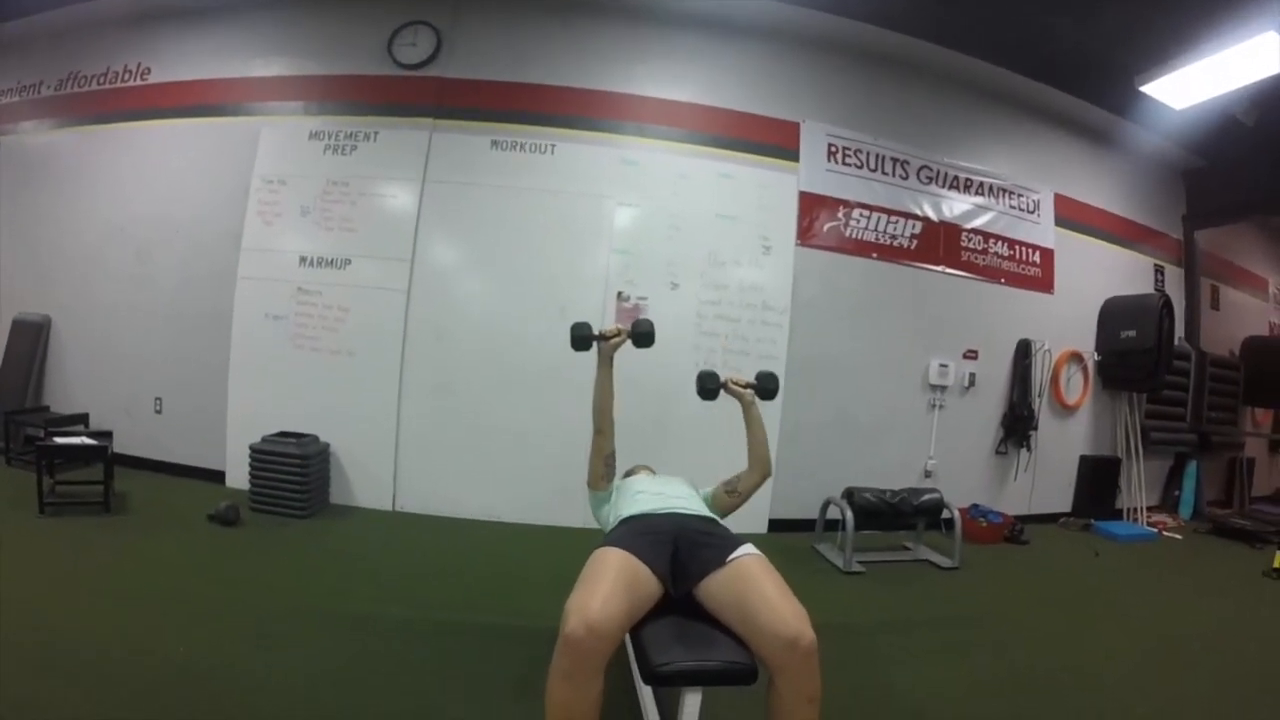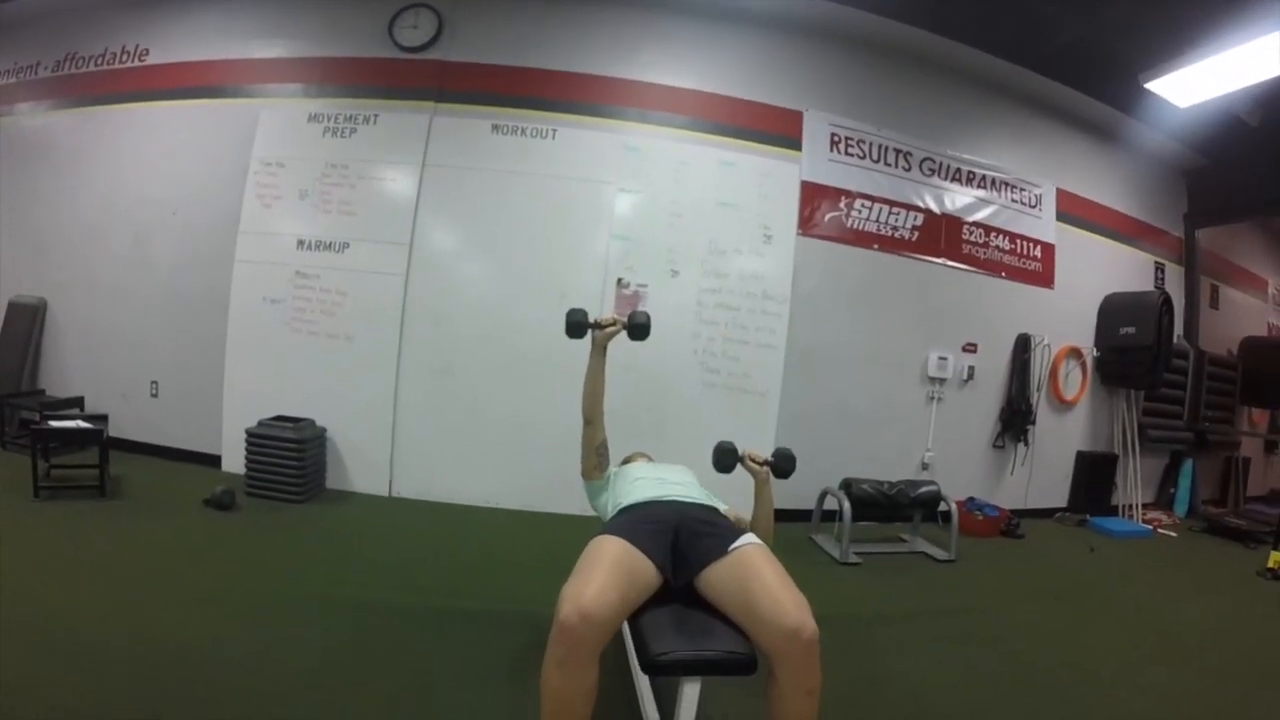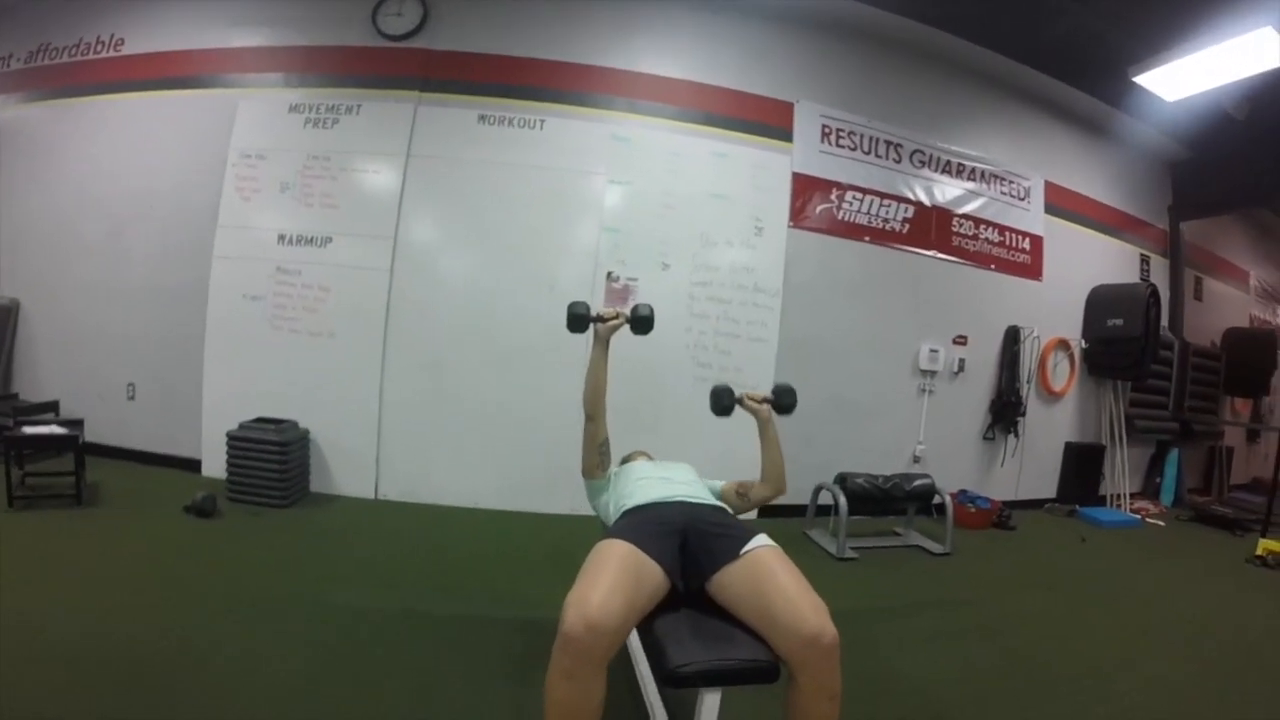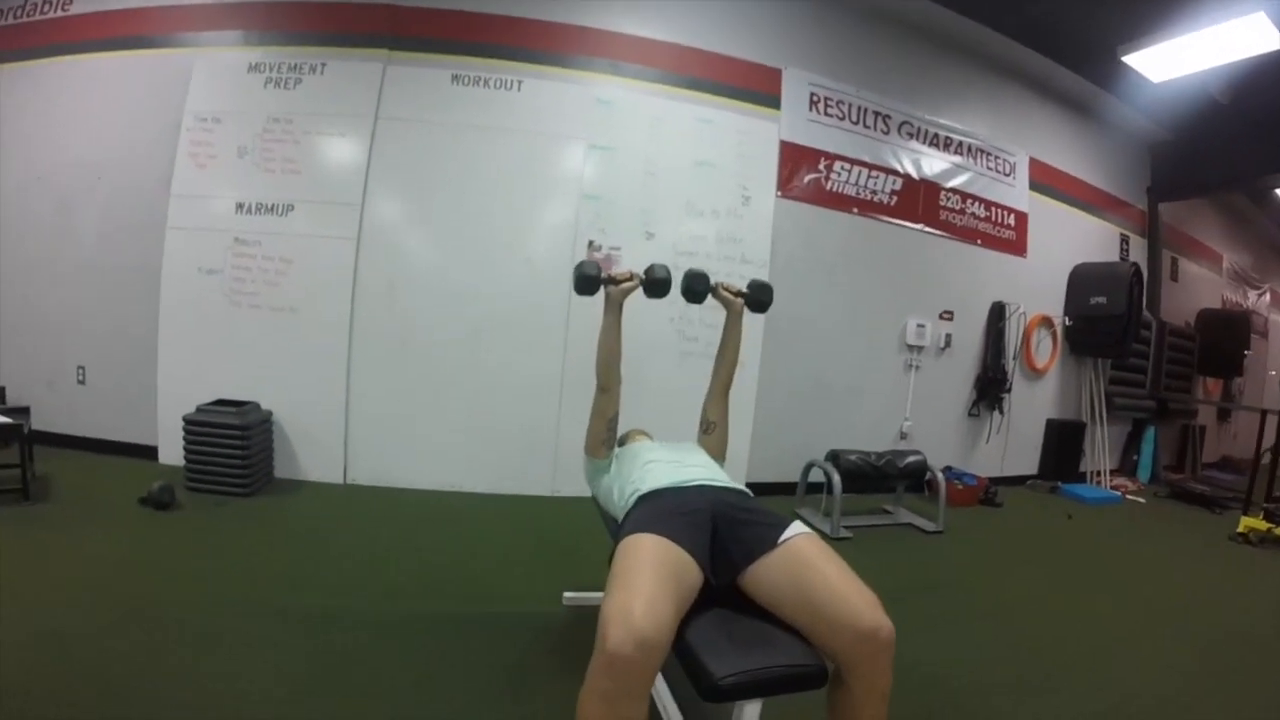
dt=0.5s
person 1, frame 1
left shoulder: (697, 498)
right shoulder: (613, 497)
left elbow: (759, 469)
right elbow: (603, 430)
left wrist: (748, 404)
right wrist: (605, 359)
left hip: (706, 533)
right hip: (637, 529)
left knee: (798, 645)
right knee: (581, 635)
person 1, frame 2
left shoulder: (692, 480)
right shoulder: (610, 484)
left elbow: (761, 537)
right elbow: (592, 420)
left wrist: (761, 481)
right wrist: (599, 348)
left hip: (706, 521)
right hip: (637, 517)
left knee: (799, 636)
right knee: (576, 622)
person 1, frame 3
left shoulder: (695, 479)
right shoulder: (610, 485)
left elbow: (772, 487)
right elbow: (594, 417)
left wrist: (765, 421)
right wrist: (601, 343)
left hip: (715, 522)
right hip: (643, 519)
left knee: (819, 642)
right knee: (582, 632)
person 1, frame 4
left shoulder: (697, 453)
right shoulder: (609, 469)
left elbow: (718, 392)
right elbow: (608, 390)
left wrist: (734, 316)
right wrist: (614, 306)
left hip: (736, 505)
left knee: (872, 634)
right knee: (626, 646)
